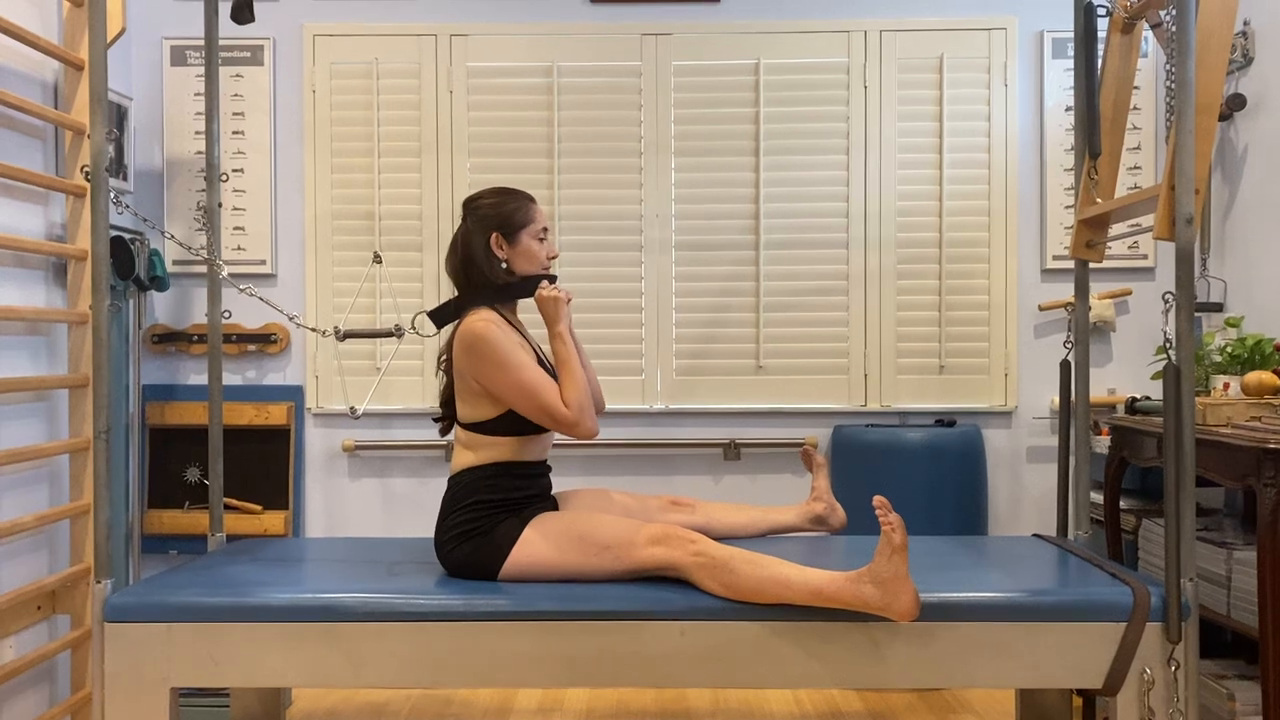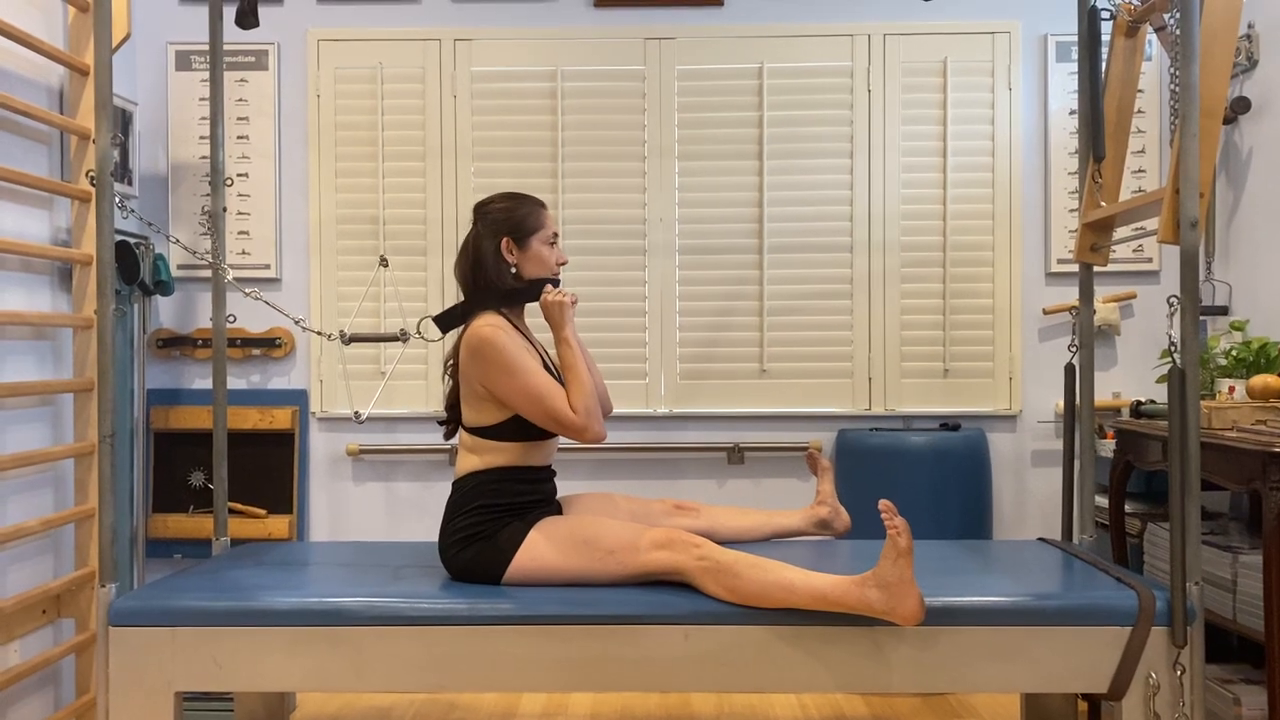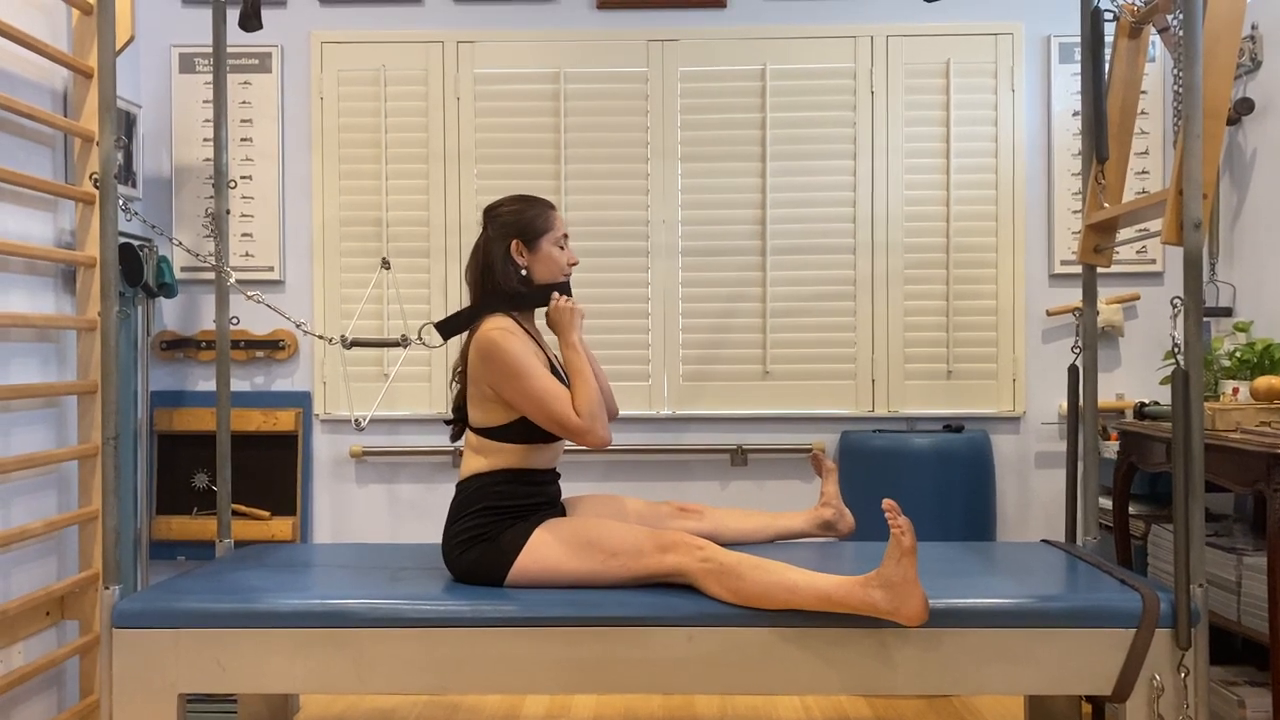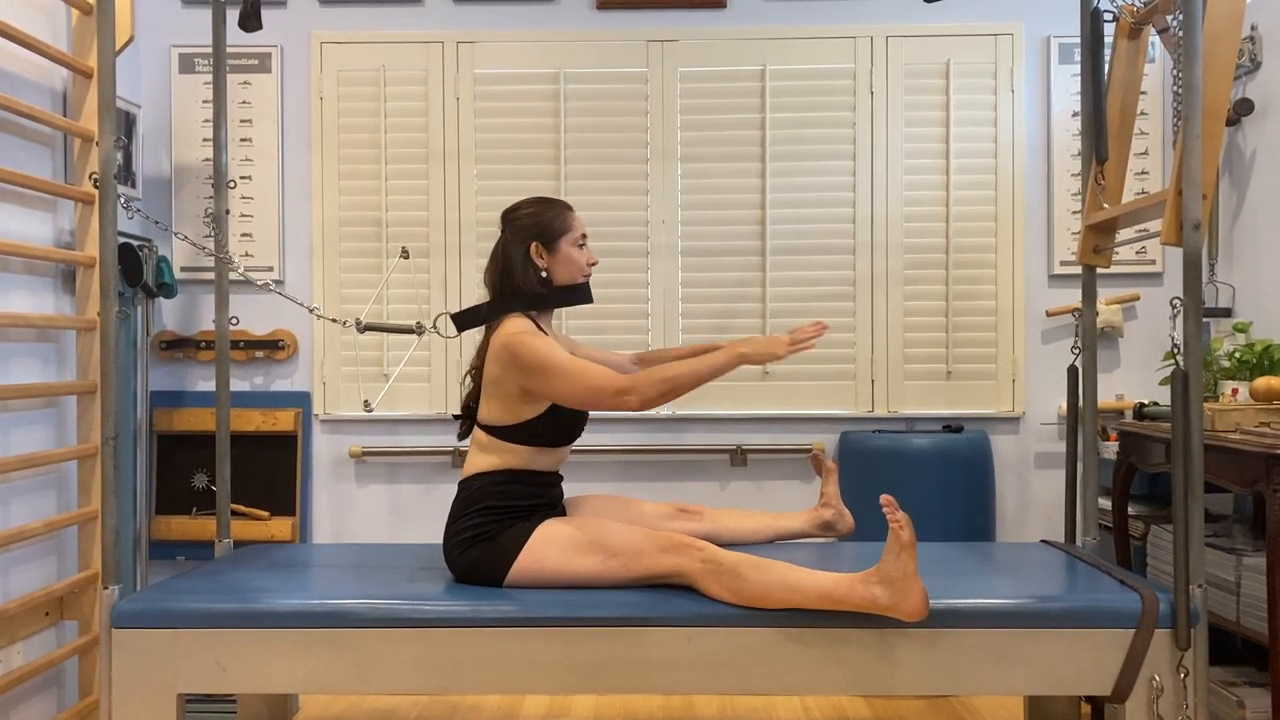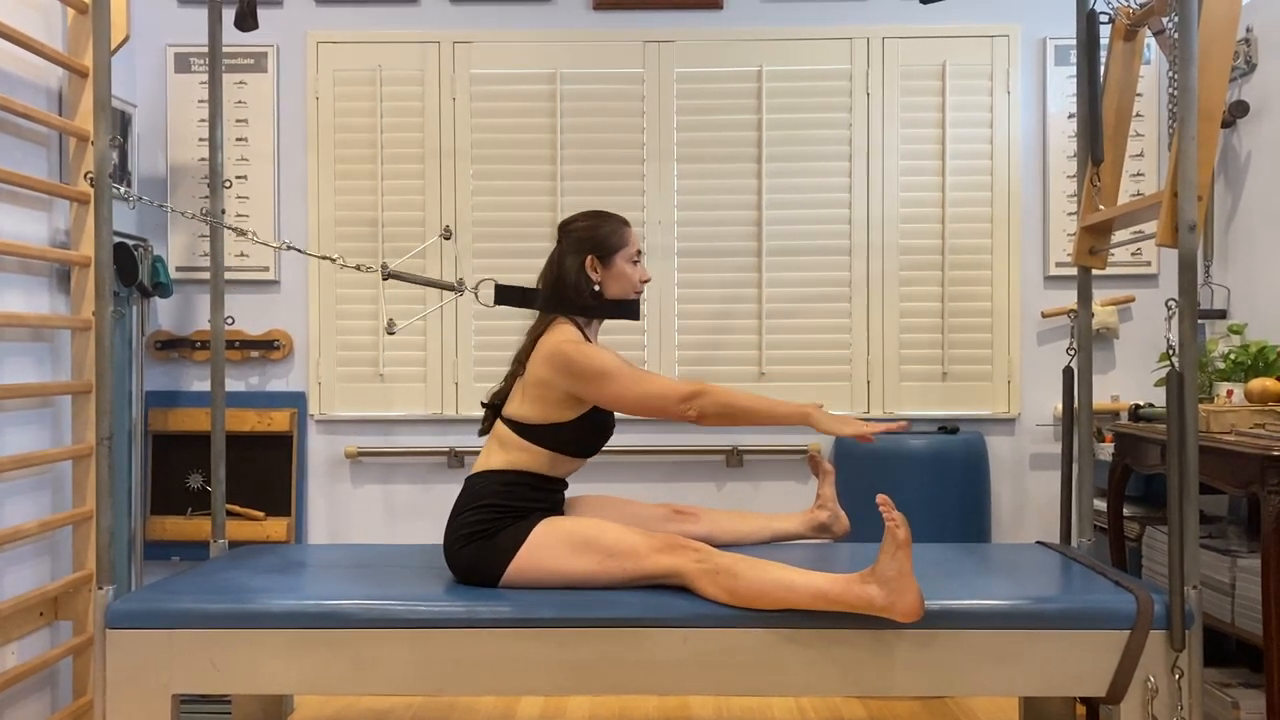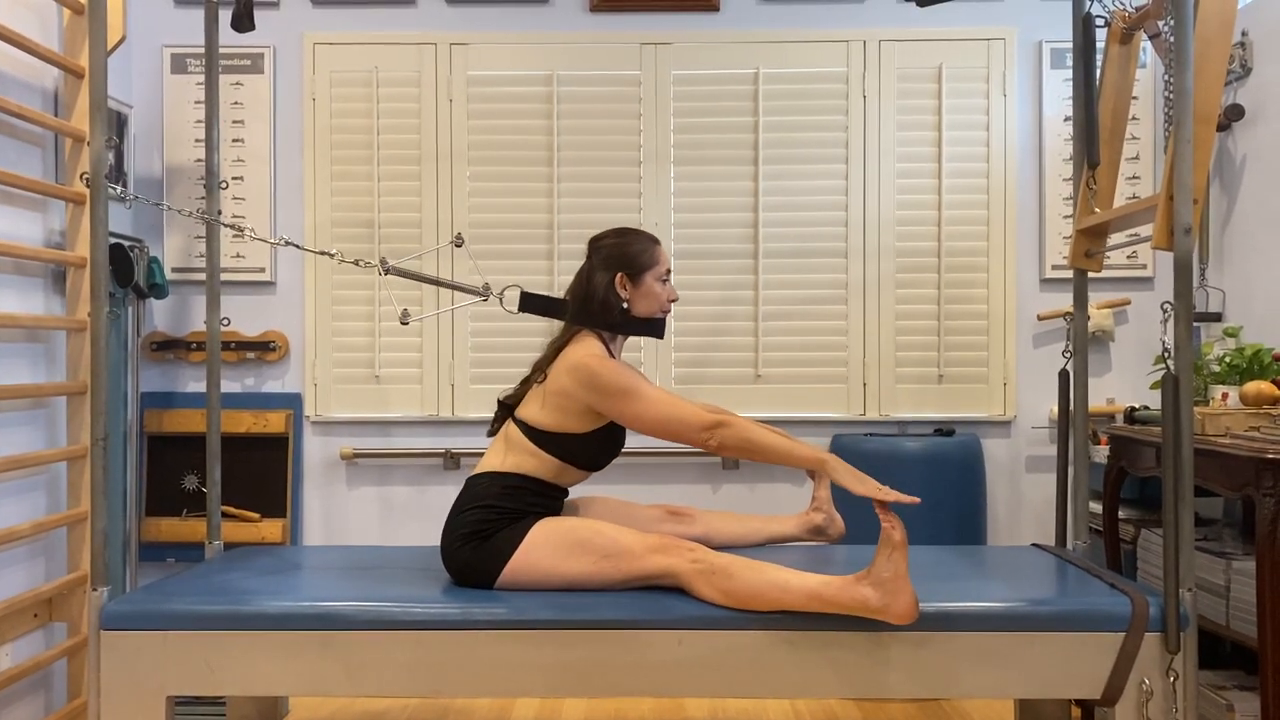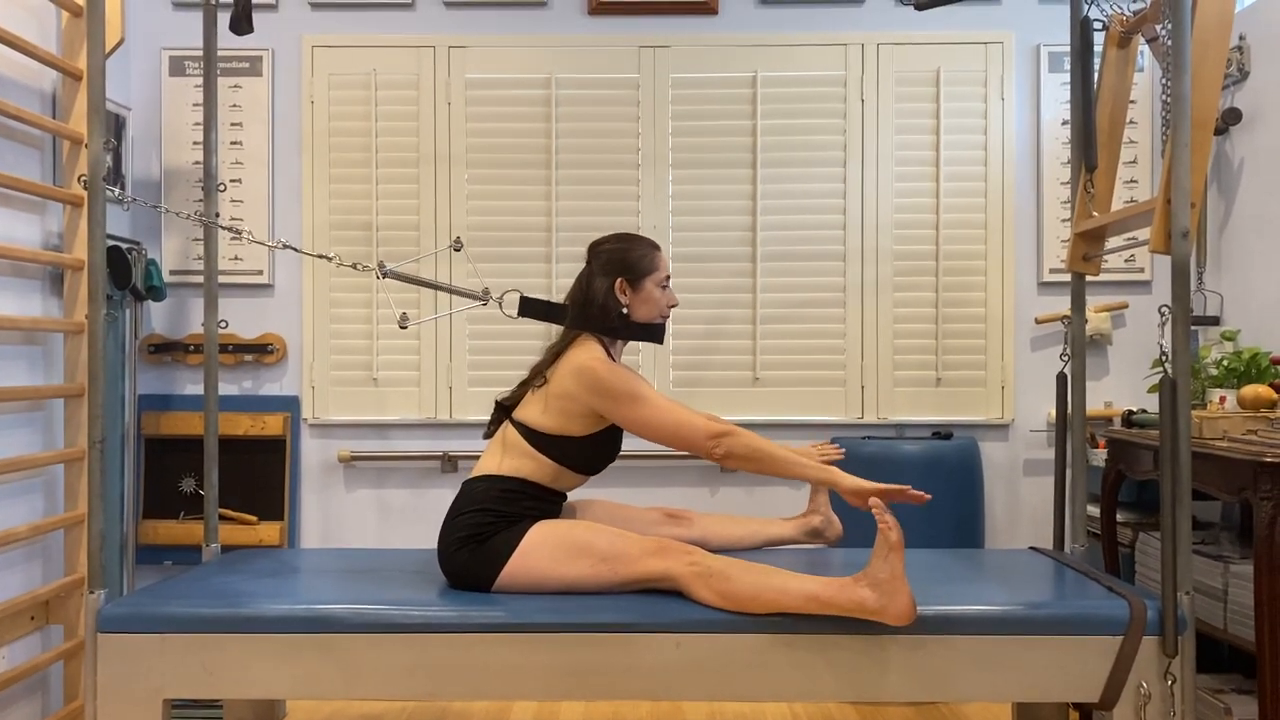
dt=0.7s
person 1, frame 1
left shoulder: (503, 323)
right shoulder: (482, 331)
left elbow: (593, 405)
right elbow: (580, 422)
left wrist: (564, 327)
right wrist: (557, 329)
left hip: (525, 507)
right hip: (486, 529)
left knee: (674, 510)
right knee: (676, 547)
left ankle: (809, 513)
person 1, frame 2
left shoulder: (511, 328)
right shoulder: (489, 336)
left elbow: (601, 408)
right elbow: (587, 427)
left wrist: (567, 331)
right wrist: (564, 333)
left hip: (530, 511)
right hip: (491, 534)
left knee: (676, 513)
right knee: (680, 551)
left ankle: (814, 517)
person 1, frame 3
left shoulder: (519, 330)
right shoulder: (498, 338)
left elbow: (606, 412)
right elbow: (592, 430)
left wrist: (574, 338)
right wrist: (569, 339)
left hip: (533, 513)
right hip: (493, 535)
left knee: (681, 517)
right knee: (685, 554)
left ankle: (818, 518)
person 1, frame 4
left shoulder: (534, 332)
right shoulder: (518, 340)
left elbow: (629, 365)
right elbow: (630, 393)
left wrist: (719, 348)
right wrist: (738, 353)
left hip: (532, 512)
right hip: (493, 535)
left knee: (682, 518)
right knee: (683, 557)
left ankle: (816, 519)
right ankle: (874, 594)
person 1, frame 5
left shoulder: (571, 338)
right shoulder: (568, 350)
left elbow: (676, 396)
right elbow: (692, 404)
left wrist: (791, 411)
right wrist: (809, 416)
left hip: (528, 514)
right hip: (492, 533)
left knee: (679, 519)
right knee: (681, 557)
left ankle: (810, 520)
right ankle: (870, 593)
person 1, frame 6
left shoulder: (595, 353)
right shoulder: (590, 365)
left elbow: (699, 414)
right elbow: (712, 432)
left wrist: (797, 446)
right wrist: (828, 463)
left hip: (524, 517)
right hip: (489, 534)
left knee: (678, 520)
right knee: (678, 558)
left ankle: (806, 522)
person 1, frame 7
left shoulder: (590, 356)
right shoulder: (592, 370)
left elbow: (698, 423)
right elbow: (717, 442)
left wrist: (794, 456)
right wrist: (833, 477)
left hip: (520, 521)
right hip: (487, 538)
left knee: (674, 523)
right knee: (676, 562)
left ankle: (802, 525)
right ankle: (863, 597)
